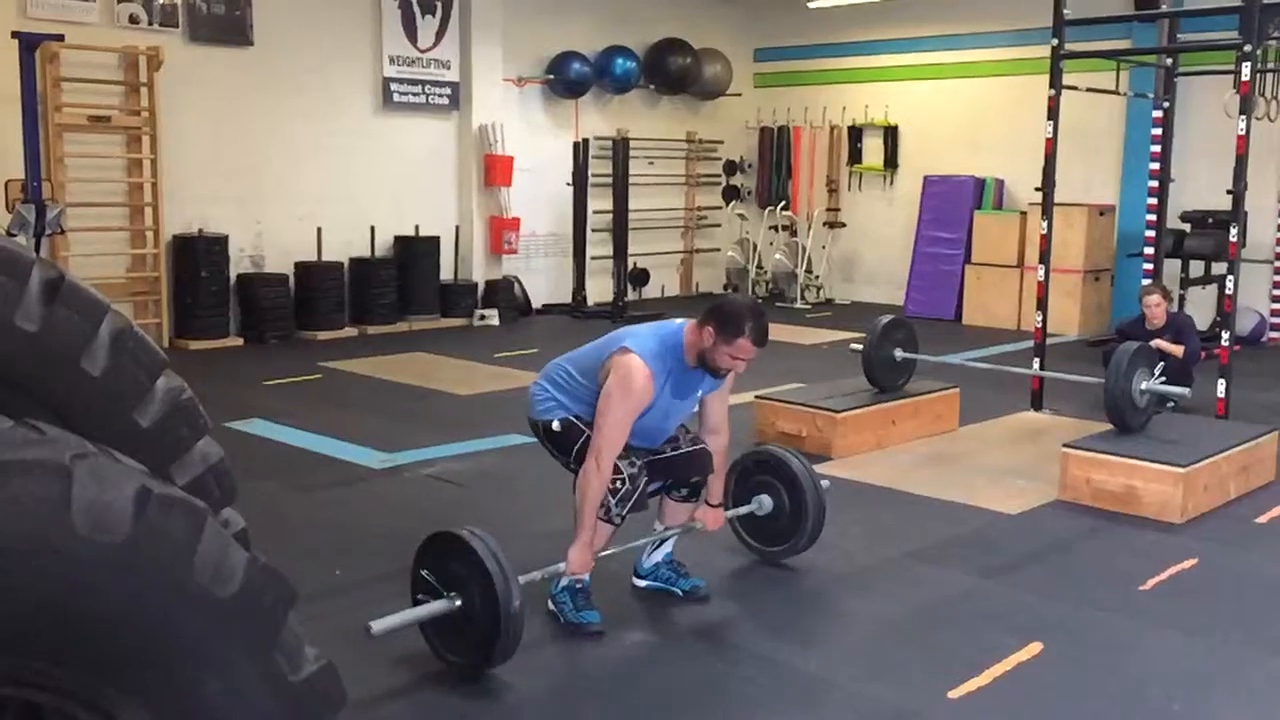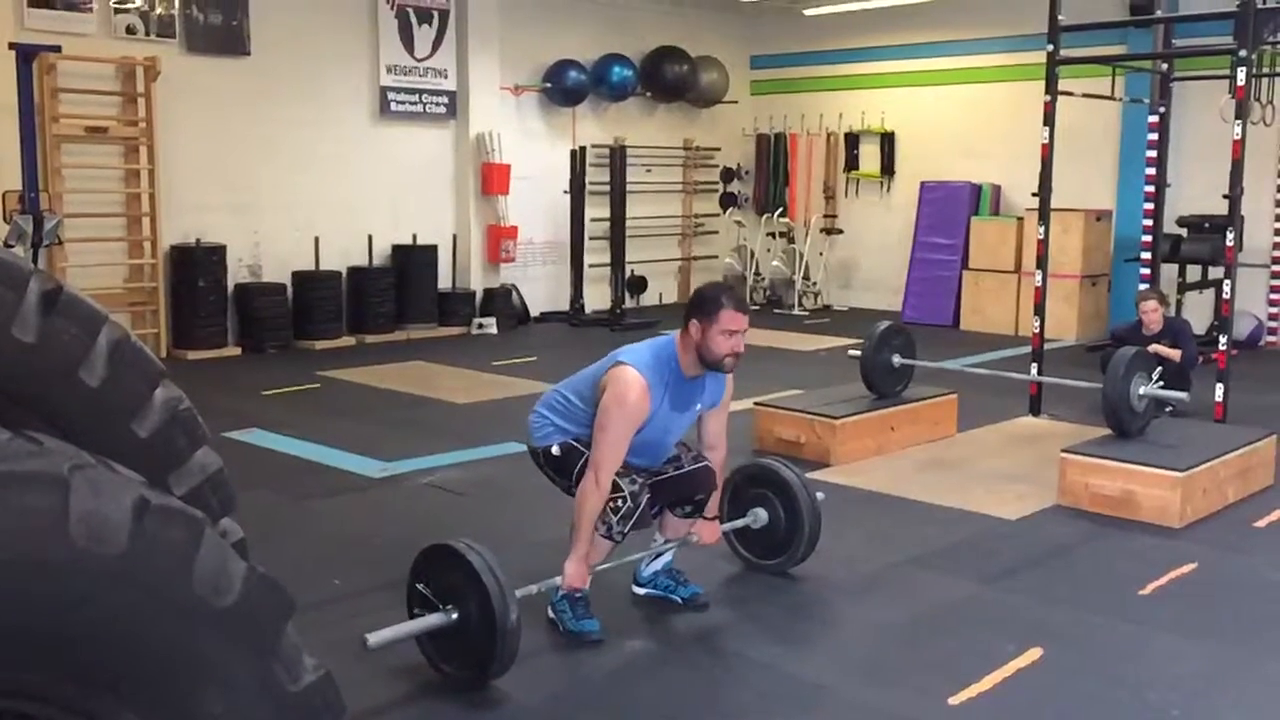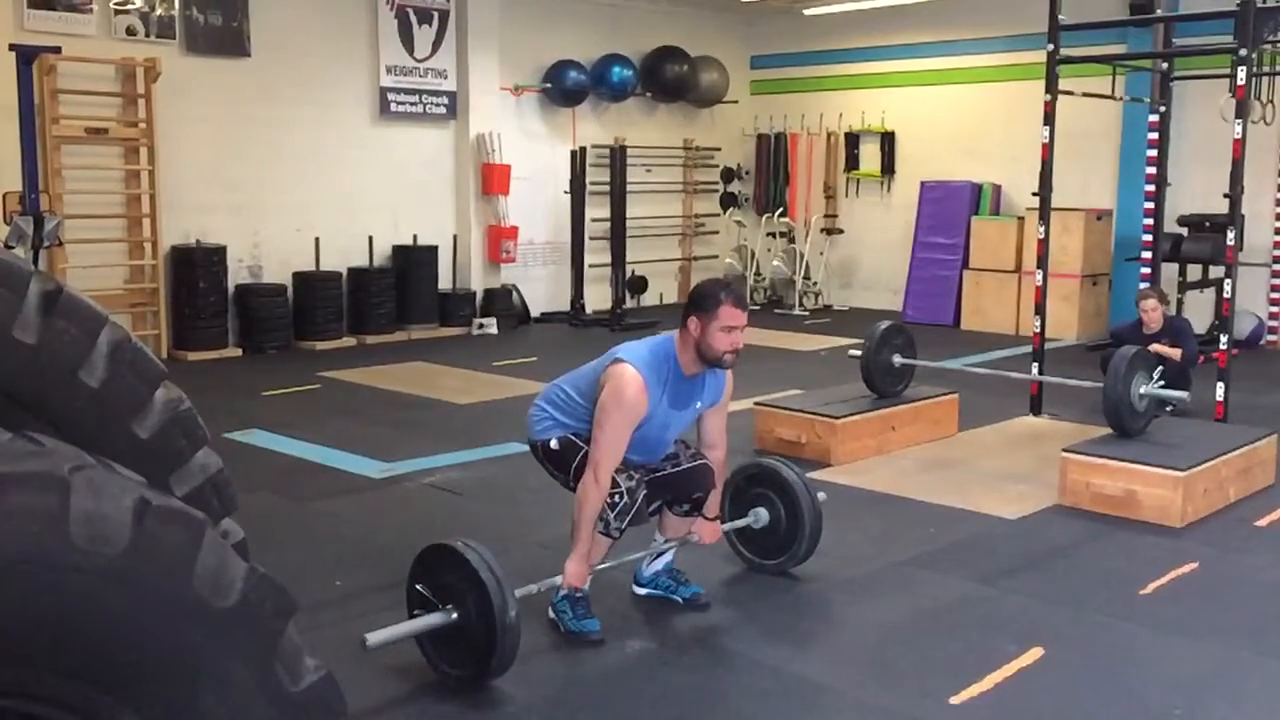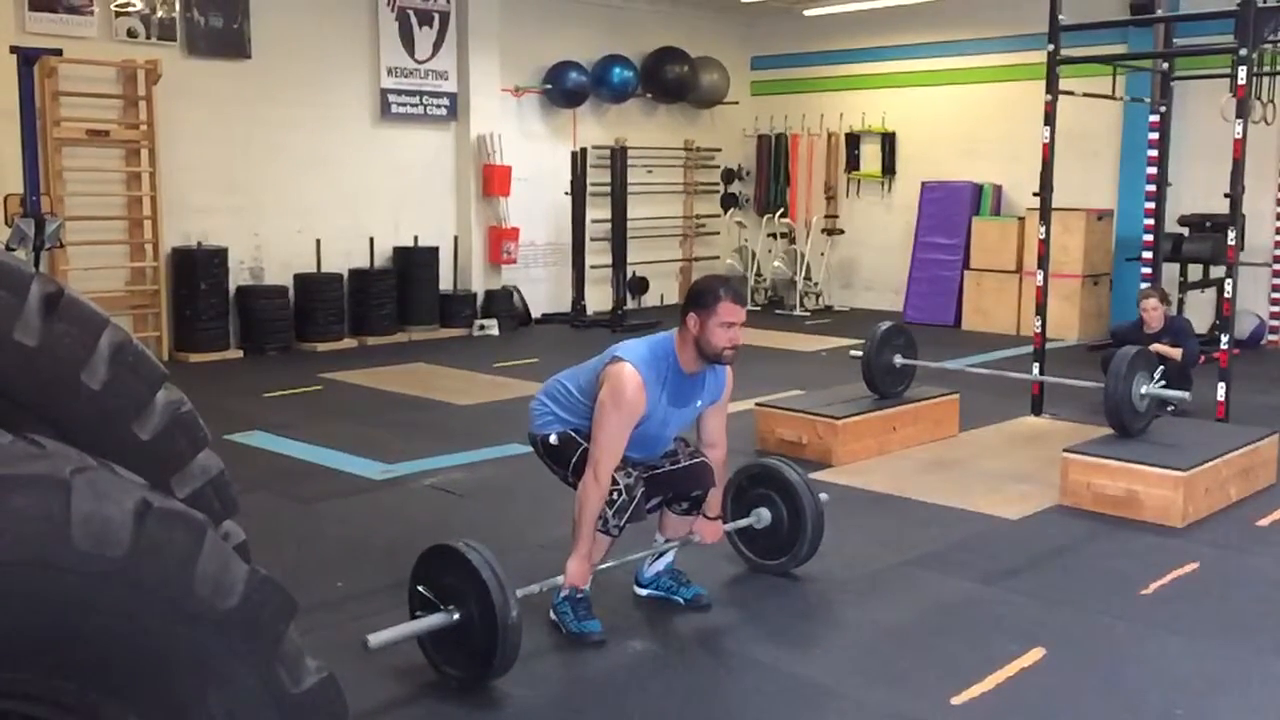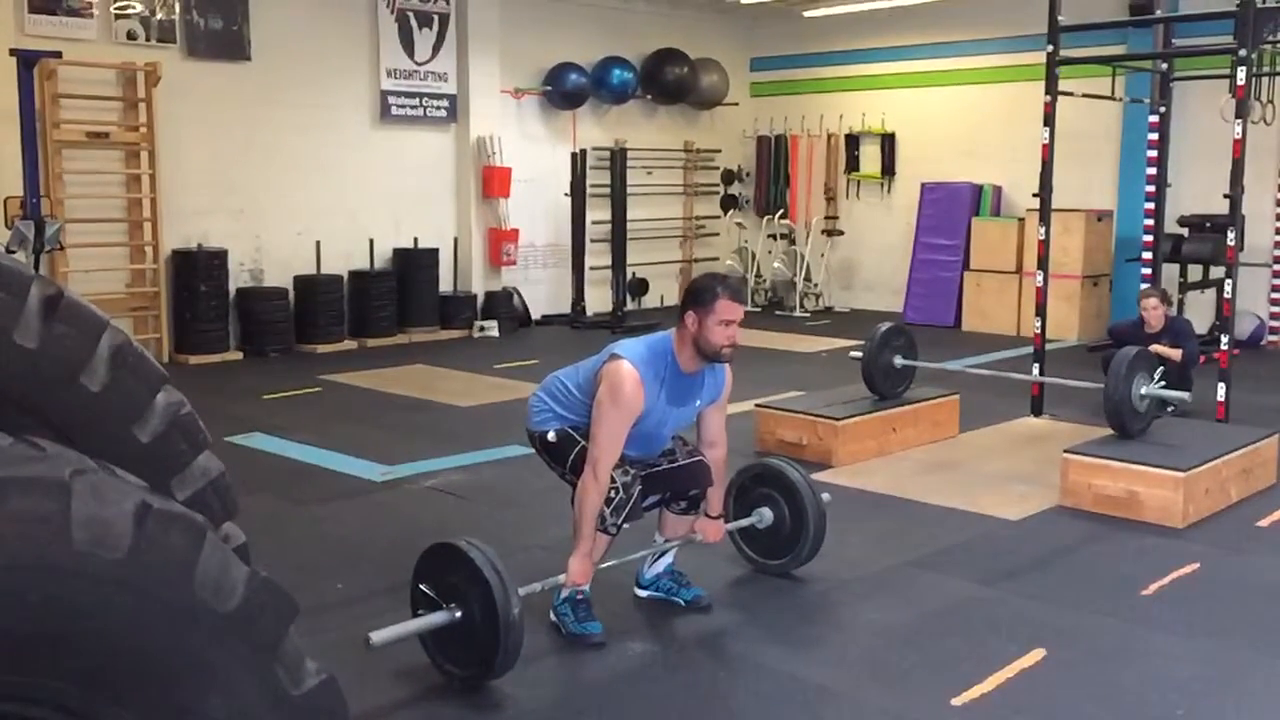
dt=1s
person 1, frame 1
left shoulder: (718, 357)
right shoulder: (639, 368)
left elbow: (715, 433)
right elbow: (600, 461)
left wrist: (714, 501)
right wrist: (582, 543)
left hip: (624, 415)
right hip: (561, 409)
left knee: (696, 460)
right knee: (626, 479)
left ankle: (655, 562)
right ankle: (571, 584)
person 1, frame 2
left shoulder: (719, 375)
right shoulder: (635, 382)
left elbow: (714, 449)
right elbow: (599, 477)
left wrist: (709, 515)
right wrist: (577, 558)
right hip: (559, 436)
left knee: (700, 476)
right knee: (628, 496)
left ankle: (655, 570)
right ankle: (570, 593)
person 1, frame 3
left shoulder: (719, 375)
right shoulder: (634, 379)
left elbow: (714, 449)
right elbow: (598, 475)
left wrist: (710, 514)
right wrist: (578, 556)
right hip: (559, 430)
left knee: (698, 475)
right knee: (625, 492)
left ankle: (655, 571)
right ankle: (569, 594)
person 1, frame 4
left shoulder: (719, 373)
right shoulder: (632, 376)
left elbow: (713, 447)
right elbow: (598, 474)
left wrist: (712, 513)
right wrist: (580, 555)
right hip: (560, 425)
left knee: (697, 474)
right knee: (623, 490)
left ankle: (656, 572)
right ankle: (570, 595)
person 1, frame 5
left shoulder: (718, 372)
right shoulder: (631, 374)
left elbow: (713, 446)
right elbow: (598, 472)
left wrist: (713, 512)
right wrist: (582, 554)
right hip: (559, 422)
left knee: (694, 473)
right knee: (620, 488)
left ankle: (657, 572)
right ankle: (571, 596)
